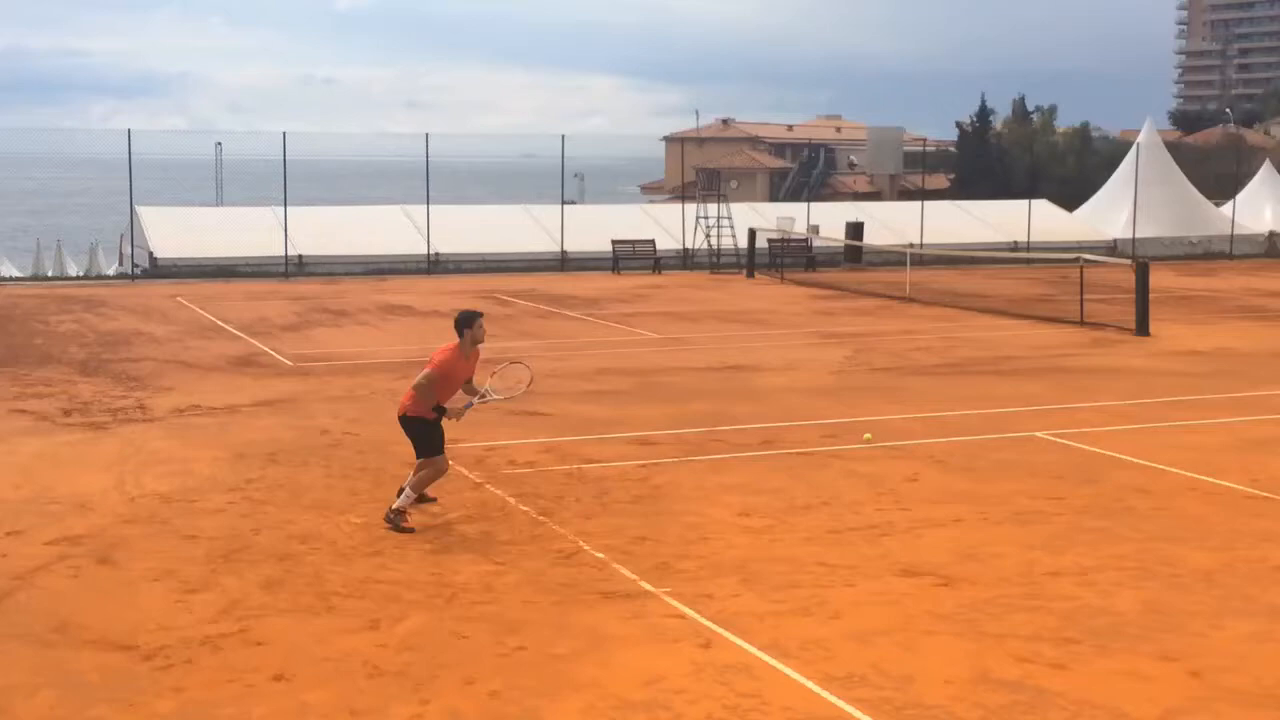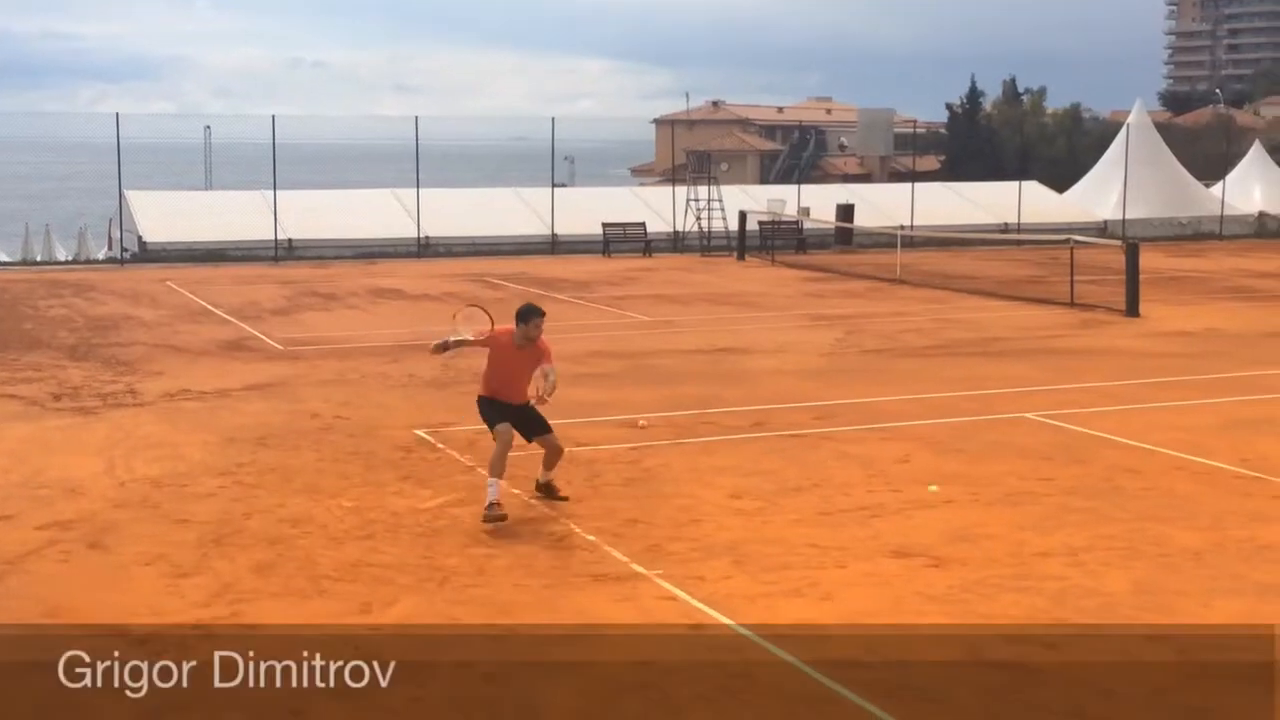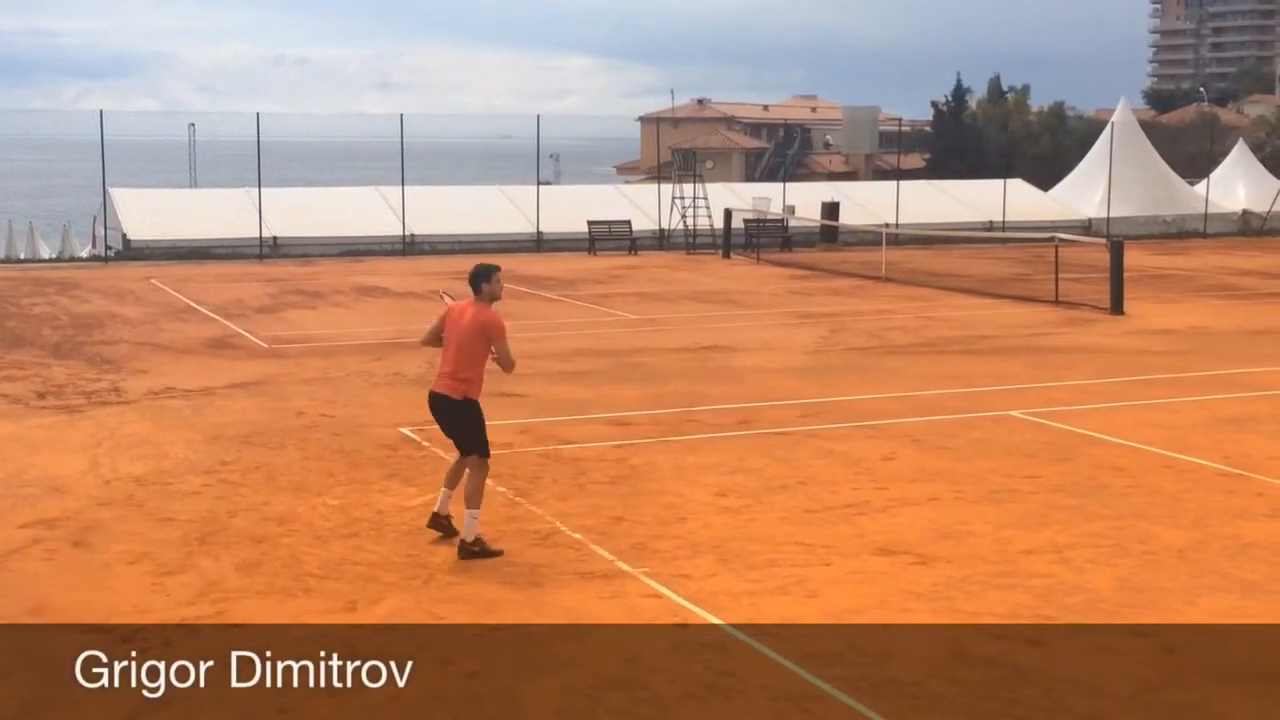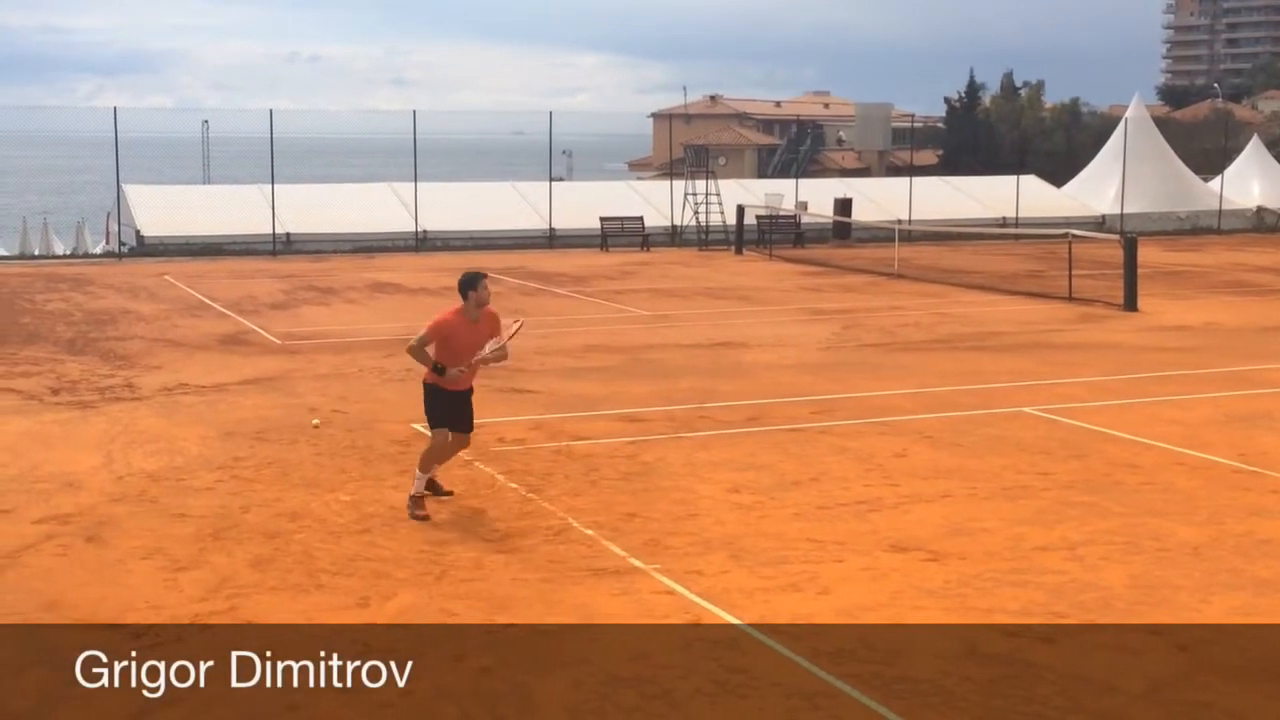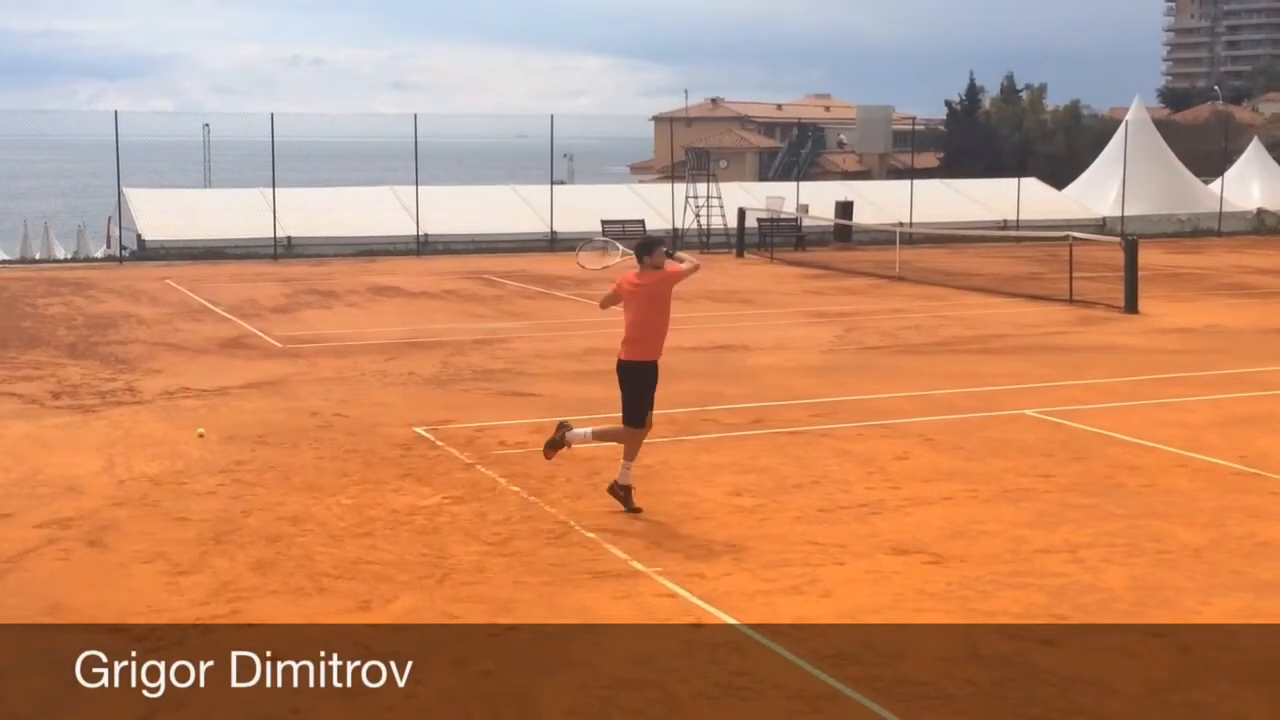
dt=1s
person 1, frame 1
left shoulder: (473, 354)
right shoulder: (447, 357)
left elbow: (468, 385)
right elbow: (418, 386)
left wrist: (478, 393)
right wrist: (443, 410)
left hip: (430, 413)
right hip: (414, 413)
left knee: (433, 461)
right knee: (440, 466)
left ankle: (412, 490)
right ankle: (397, 511)
person 1, frame 2
left shoulder: (541, 348)
right shoulder: (497, 337)
left elbow: (551, 378)
right elbow: (462, 341)
left wrist: (545, 394)
right wrist: (445, 345)
left hip: (520, 403)
right hip: (492, 400)
left knee: (555, 447)
right knee: (505, 438)
left ankle: (544, 482)
right ankle: (492, 505)
person 1, frame 3
left shoulder: (454, 308)
right shoulder: (491, 319)
left elbow: (426, 340)
right elbow: (508, 366)
right wrist: (493, 351)
left hip: (438, 395)
right hip: (460, 400)
left knee: (467, 456)
right knee: (479, 466)
left ankle: (441, 513)
right ankle: (470, 540)
person 1, frame 4
left shoulder: (490, 317)
right shoulder: (446, 321)
left elbow: (503, 352)
right elbow: (412, 346)
left wrist: (487, 359)
right wrist: (441, 371)
left hip: (463, 388)
right hip: (437, 387)
left knee: (460, 442)
right knee: (439, 441)
left ankle: (427, 476)
right ankle: (416, 495)
person 1, frame 5
left shoulder: (625, 280)
right shoulder: (666, 277)
left elbow: (603, 304)
right elbow: (694, 264)
right wrist: (674, 255)
left hip: (629, 362)
right hip: (642, 365)
left knee: (639, 428)
right knee: (631, 432)
left ankle: (623, 484)
right ankle: (568, 435)
